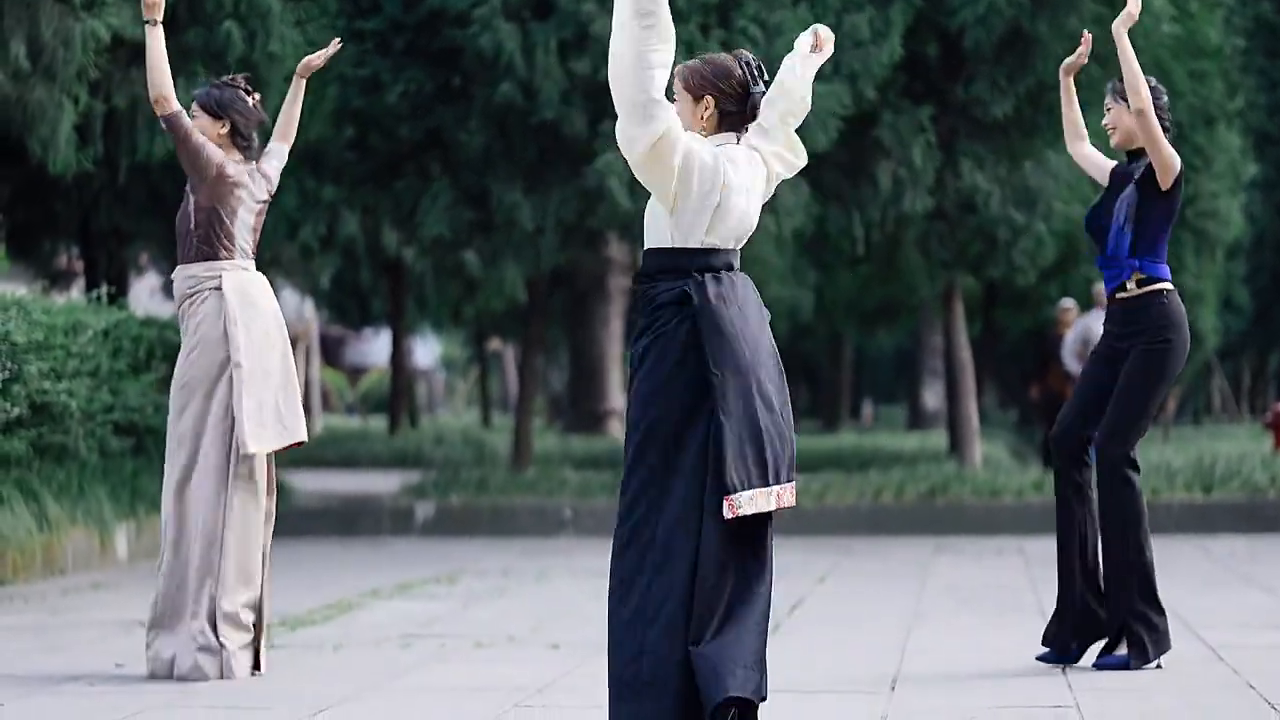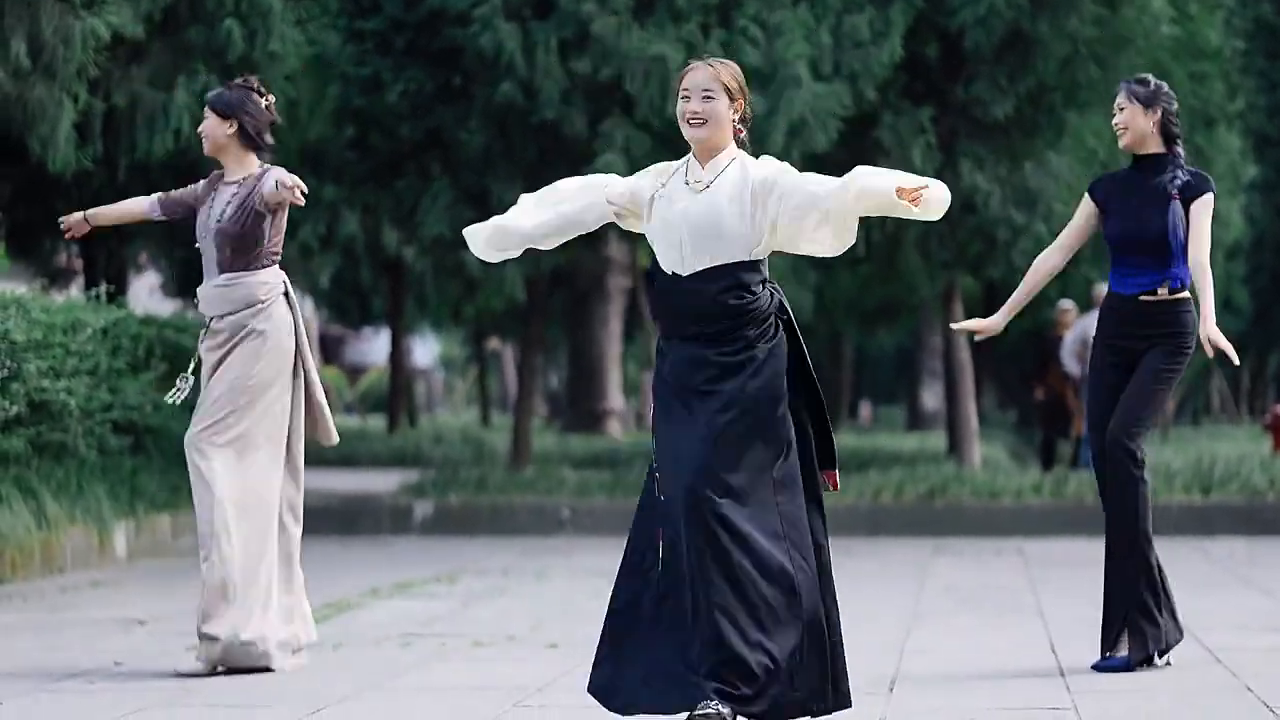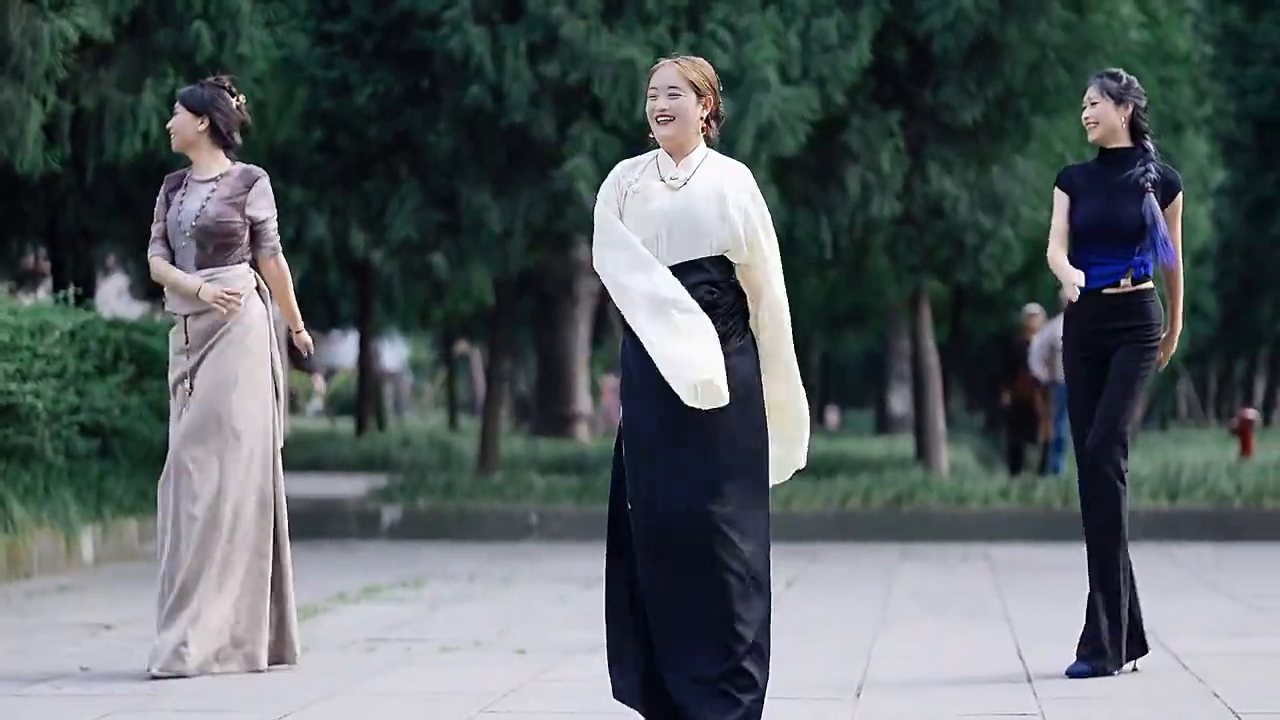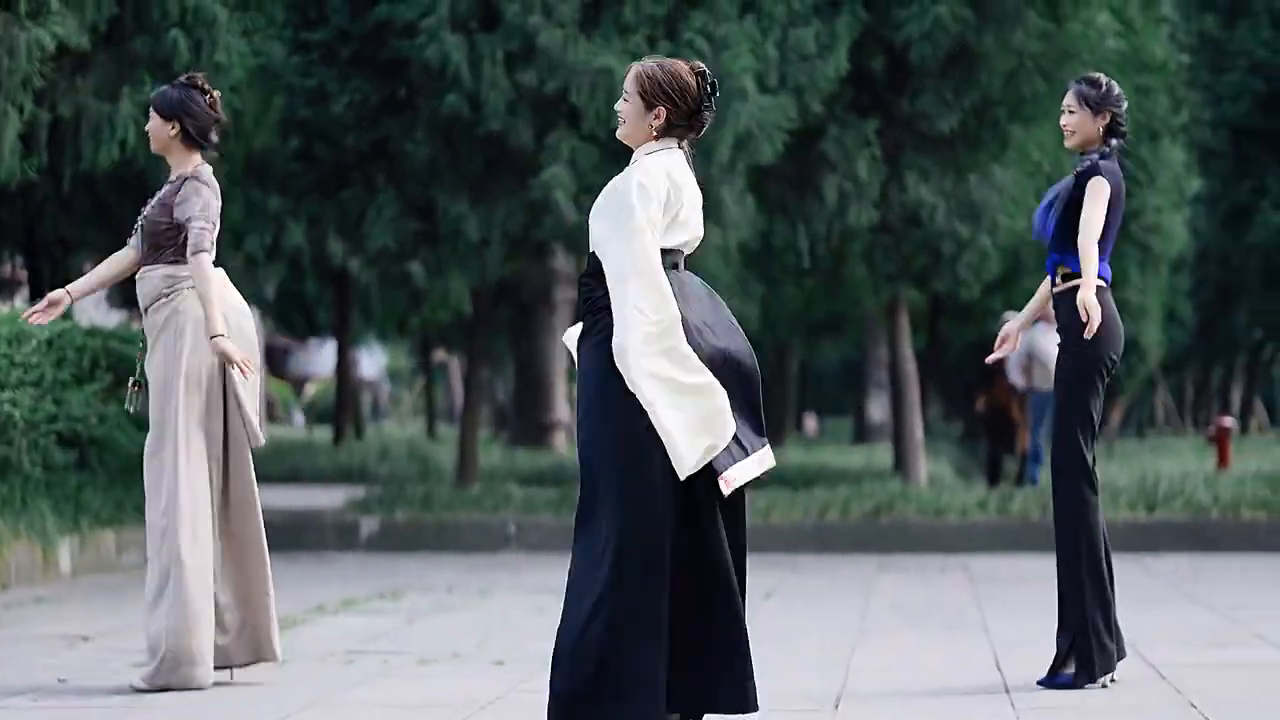
dt=0.4s
person 1, frame 1
left shoulder: (691, 158)
right shoulder: (748, 158)
left elbow: (639, 104)
right elbow: (781, 120)
left hip: (687, 333)
right hip: (723, 332)
left knee: (672, 505)
right knee: (718, 508)
person 1, frame 2
left shoulder: (763, 178)
right shoulder: (656, 184)
left elbow: (835, 199)
right elbow: (588, 200)
left wrist: (897, 188)
right wrist: (511, 226)
left hip: (747, 358)
right hip: (683, 363)
left knee: (707, 494)
right knee: (685, 509)
person 1, frame 3
left shoulder: (733, 181)
right shoulder: (624, 182)
left elbow: (766, 287)
right elbow: (619, 264)
left wrist: (776, 383)
right wrist: (677, 336)
left hip: (723, 360)
right hip: (651, 359)
left knee: (715, 516)
right knee: (652, 514)
person 1, frame 4
left shoulder: (647, 173)
right shoulder: (672, 173)
left elbow: (635, 266)
right wrist: (588, 330)
left hip: (637, 346)
right hip: (663, 338)
left knee: (629, 510)
right knee: (689, 516)
person 2, frame 1
left shoulder: (214, 168)
right shoulder: (258, 175)
left elbow: (163, 103)
right elbow: (282, 137)
right wrist: (301, 78)
left hip: (218, 320)
right hip: (244, 315)
left knee: (209, 469)
right knee: (233, 470)
left ankle: (208, 642)
right ankle: (236, 631)
person 2, frame 2
left shoulder: (271, 180)
right shoulder: (213, 187)
left elbow: (288, 194)
right elbow: (156, 207)
left wrist: (292, 190)
right wrist: (93, 216)
left hip: (262, 332)
right hip: (224, 337)
left knee: (217, 455)
right knee: (248, 477)
left ankle: (246, 630)
right ankle: (272, 627)
person 2, frame 3
left shoulder: (250, 181)
right shoulder: (173, 186)
left elbow: (269, 259)
right elbow: (156, 264)
left wrist: (296, 328)
right wrist: (196, 287)
left hip: (238, 330)
right hip: (191, 334)
left knee: (225, 471)
right knee: (207, 472)
left ankle: (217, 636)
right ankle: (245, 634)
person 2, frame 4
left shoulder: (198, 184)
right shoulder: (179, 183)
left elbow: (201, 263)
right elbow: (137, 254)
left wrist: (220, 332)
right wrist: (66, 293)
left hip: (191, 325)
right hip: (182, 329)
left knee: (179, 472)
right knee: (205, 477)
left ankle: (181, 654)
right ankle: (228, 632)
person 3, frame 1
left shoulder: (1164, 170)
right shoulder: (1123, 177)
left elbow: (1142, 103)
right elbow: (1077, 146)
right wrist: (1068, 77)
left hip: (1155, 327)
right hip: (1118, 329)
left knee: (1112, 453)
right knee: (1068, 443)
left ankle: (1142, 629)
right ankle: (1085, 617)
person 3, frame 2
left shoulder: (1194, 184)
right shoulder: (1108, 186)
left elbow: (1198, 257)
right elbow: (1057, 253)
left wrist: (1209, 319)
right wrist: (1003, 316)
left hip: (1167, 331)
right hip: (1114, 330)
left knee: (1121, 448)
right knee: (1109, 460)
left ankle: (1141, 628)
right ankle: (1149, 622)
person 3, frame 3
left shoulder: (1162, 179)
right shoulder: (1072, 179)
left elbow: (1173, 259)
right elbow: (1058, 244)
left wrist: (1173, 322)
right wrist: (1066, 273)
left hip: (1135, 324)
right hip: (1084, 326)
left knee: (1104, 451)
right knee: (1091, 457)
left ankle: (1106, 640)
right ankle: (1121, 633)
person 3, frame 4
left shoulder: (1099, 173)
right shoulder: (1092, 175)
left elbow: (1088, 235)
left wrist: (1087, 290)
right wrist: (1020, 319)
left hip: (1087, 327)
right hip: (1082, 329)
left knee: (1071, 467)
right knee: (1071, 470)
left ankle: (1089, 649)
right ankle: (1096, 639)
